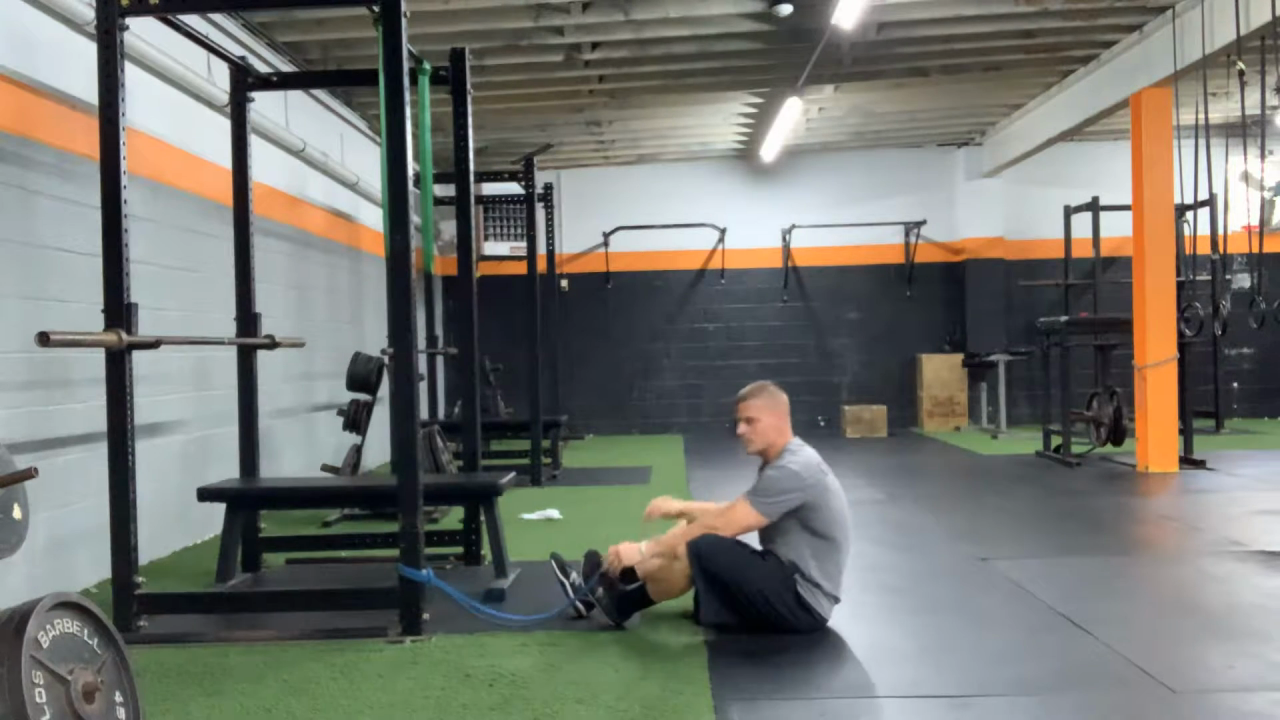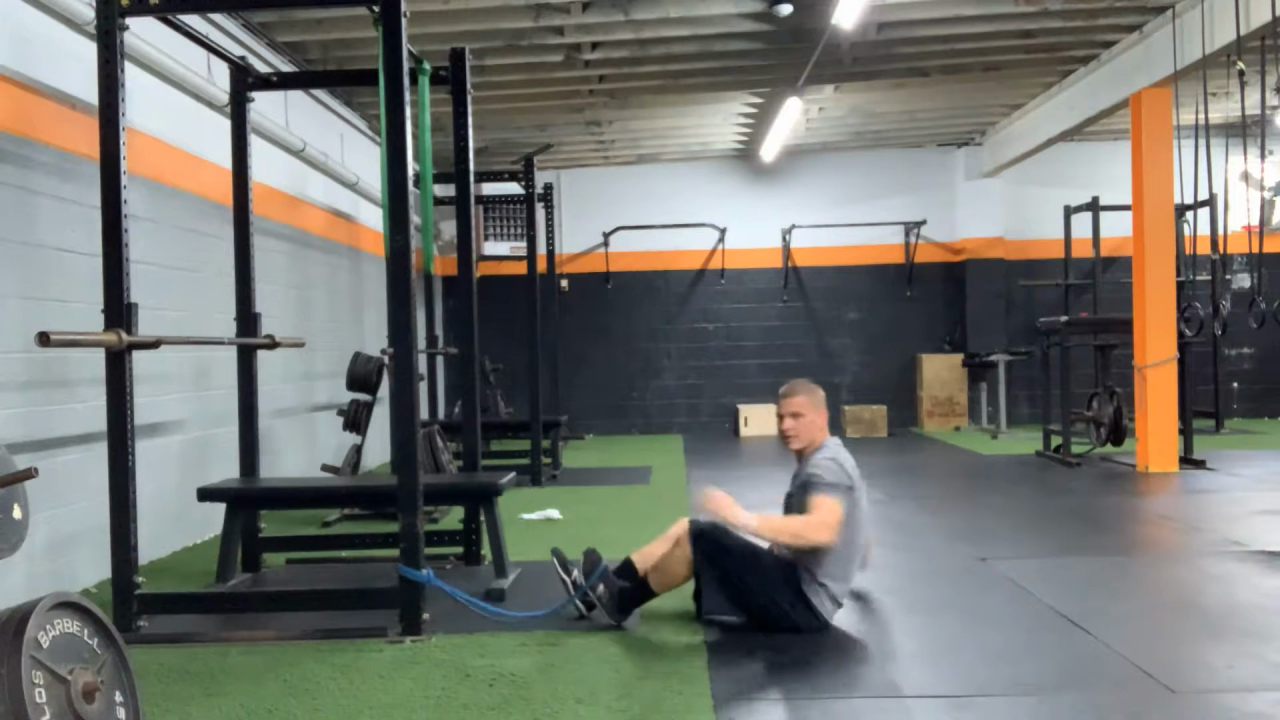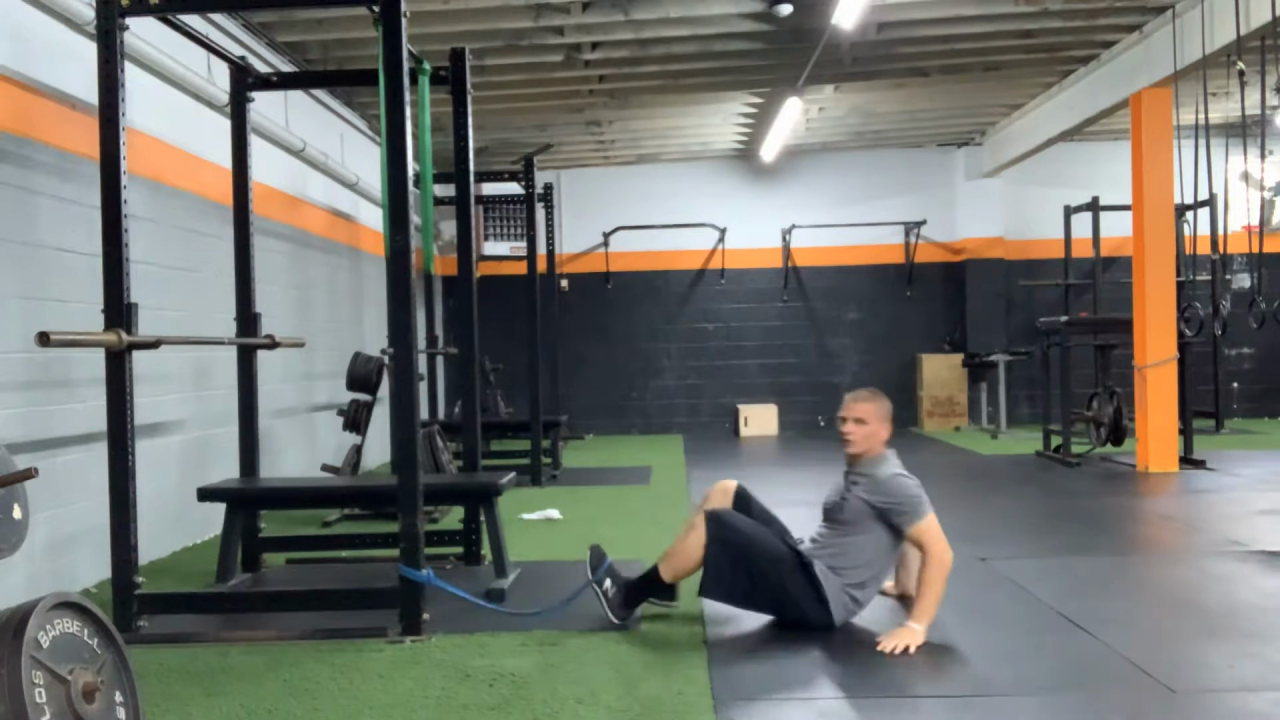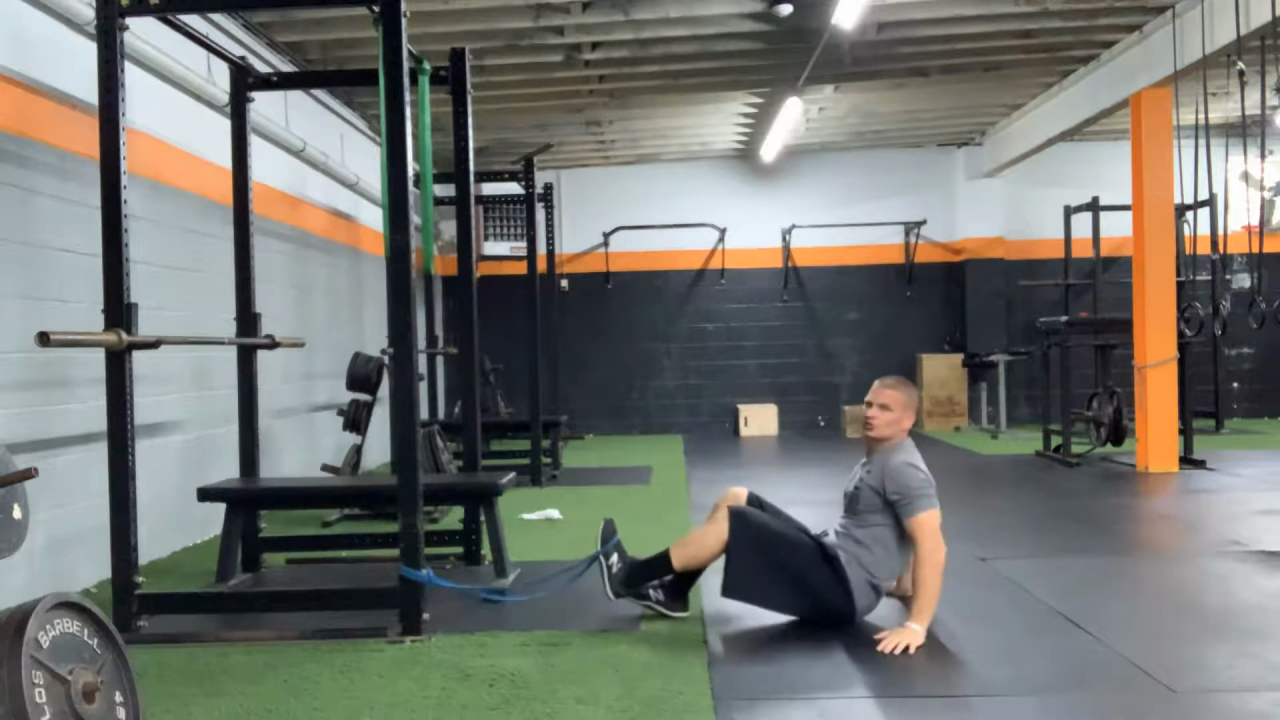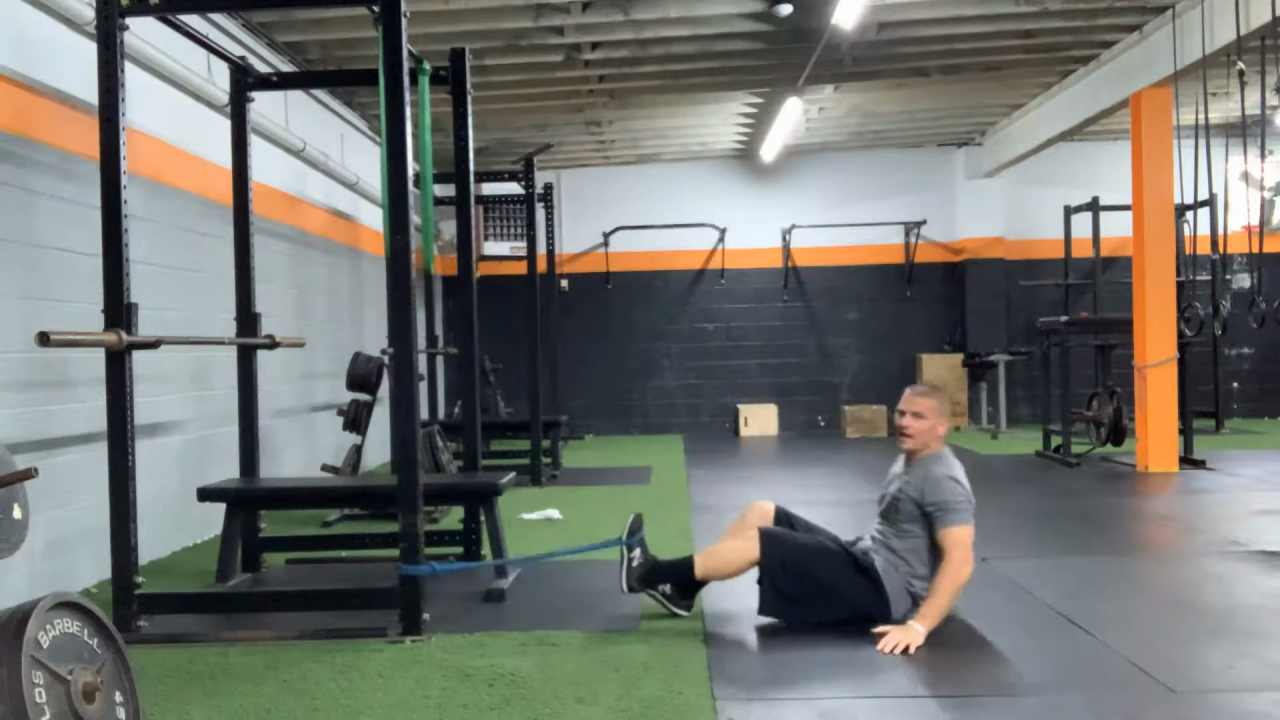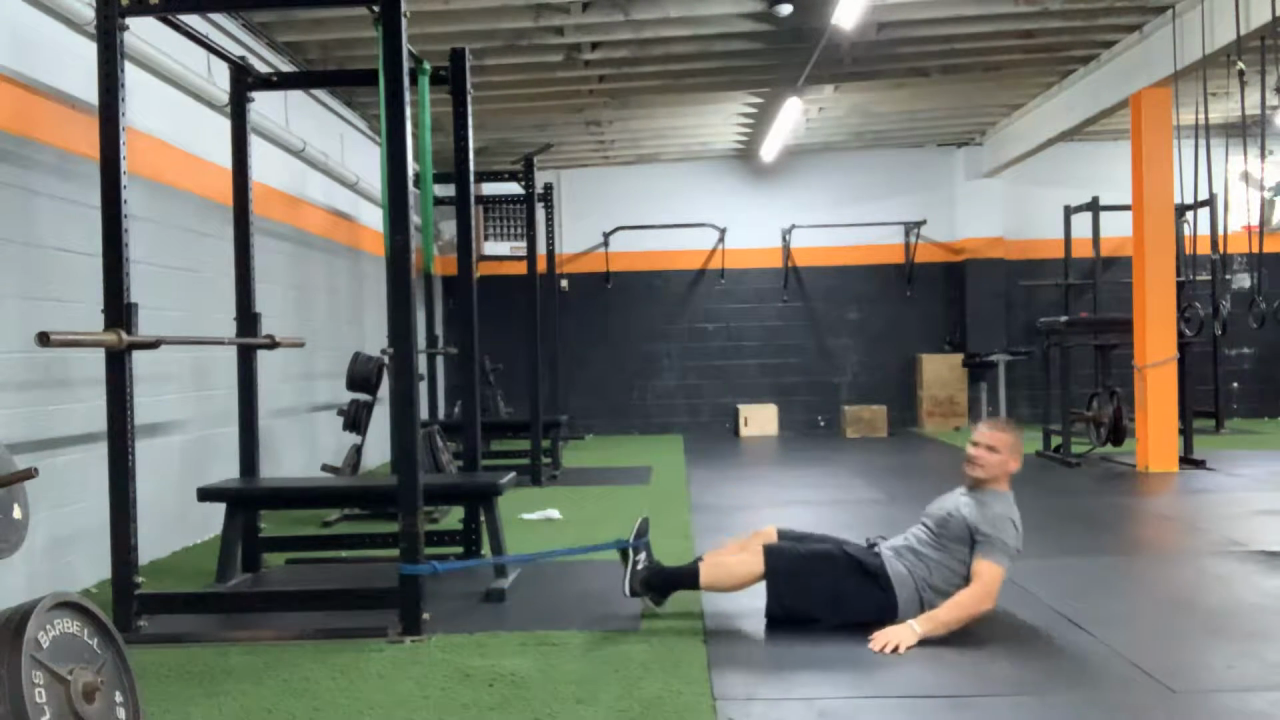
dt=0.4s
person 1, frame 1
left shoulder: (792, 471)
right shoulder: (784, 461)
left elbow: (721, 527)
right elbow: (735, 514)
left wrist: (644, 550)
right wrist: (684, 508)
left hip: (801, 603)
right hip: (786, 579)
left knee: (696, 550)
right knee: (686, 538)
left ankle: (620, 604)
right ankle: (599, 588)
person 1, frame 2
left shoulder: (827, 467)
right shoulder: (817, 460)
left elbow: (819, 531)
left wrist: (747, 520)
left hip: (801, 602)
right hip: (781, 577)
left knee: (697, 536)
right knee: (686, 530)
left ankle: (619, 603)
right ankle: (604, 588)
person 1, frame 3
left shoulder: (890, 482)
right shoulder: (861, 470)
left elbow: (938, 552)
right elbow: (899, 537)
left wrist: (916, 625)
right wrist: (903, 585)
left hip: (819, 600)
right hip: (806, 565)
left knee: (711, 524)
right knee: (725, 492)
left ankle: (629, 597)
right ankle: (660, 584)
person 1, frame 4
left shoulder: (902, 469)
right shoulder: (879, 458)
left elbow: (932, 548)
right elbow: (903, 536)
left wrist: (916, 625)
right wrist: (898, 580)
left hip: (845, 588)
right hip: (832, 560)
left knee: (733, 521)
right knee: (735, 500)
left ankle: (632, 576)
right ankle: (673, 593)
person 1, frame 5
left shoulder: (942, 481)
right shoulder: (909, 462)
left elbow: (959, 563)
left wrist: (917, 626)
left hip: (882, 592)
right hip: (862, 562)
left knee: (757, 542)
right knee: (762, 513)
left ankle: (649, 573)
right ankle: (682, 590)
person 1, frame 6
left shoulder: (999, 523)
right shoulder: (967, 495)
left elbow: (981, 596)
left wrist: (915, 628)
left hip: (889, 588)
right hip: (875, 563)
left knee: (762, 557)
right knee: (765, 538)
left ankle: (653, 578)
right ankle: (659, 582)
